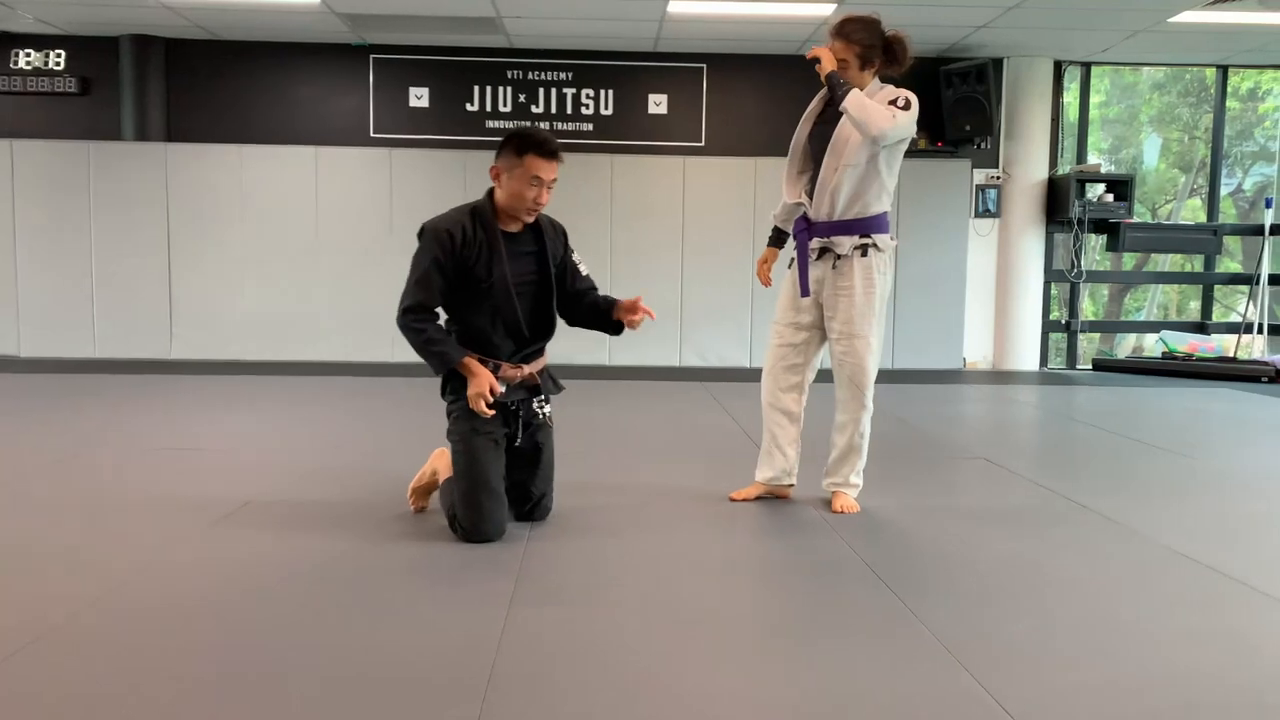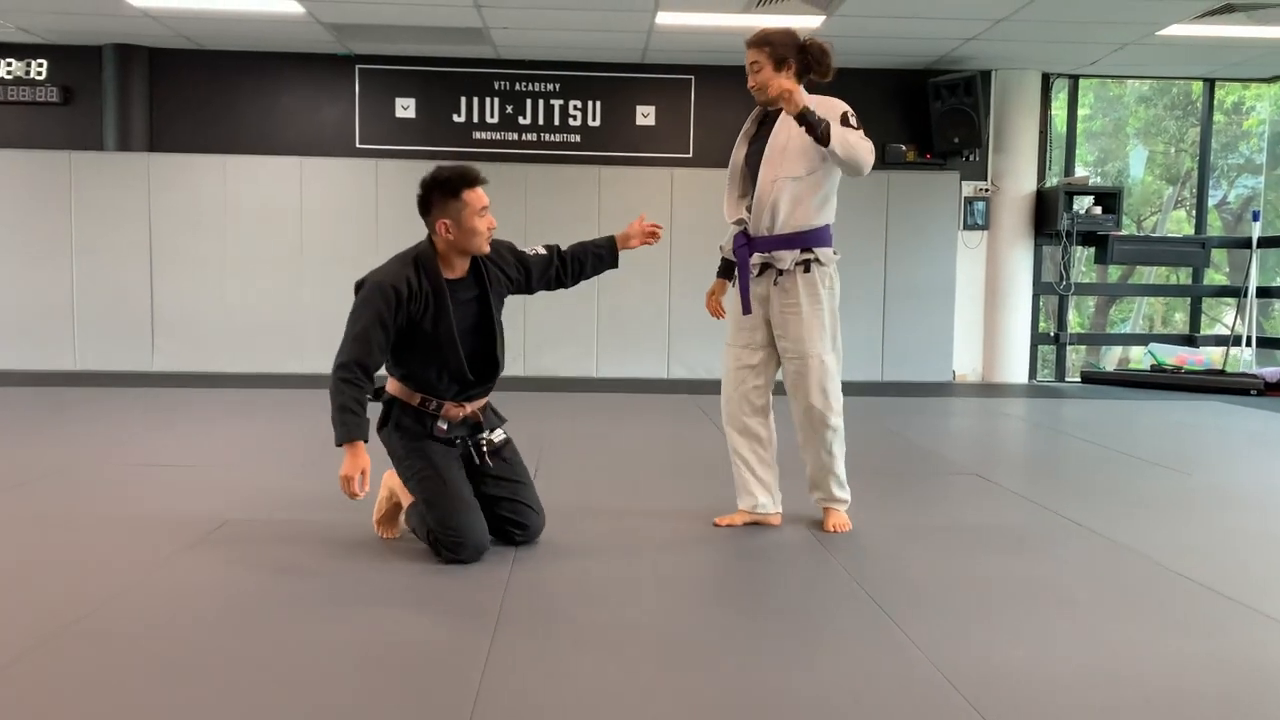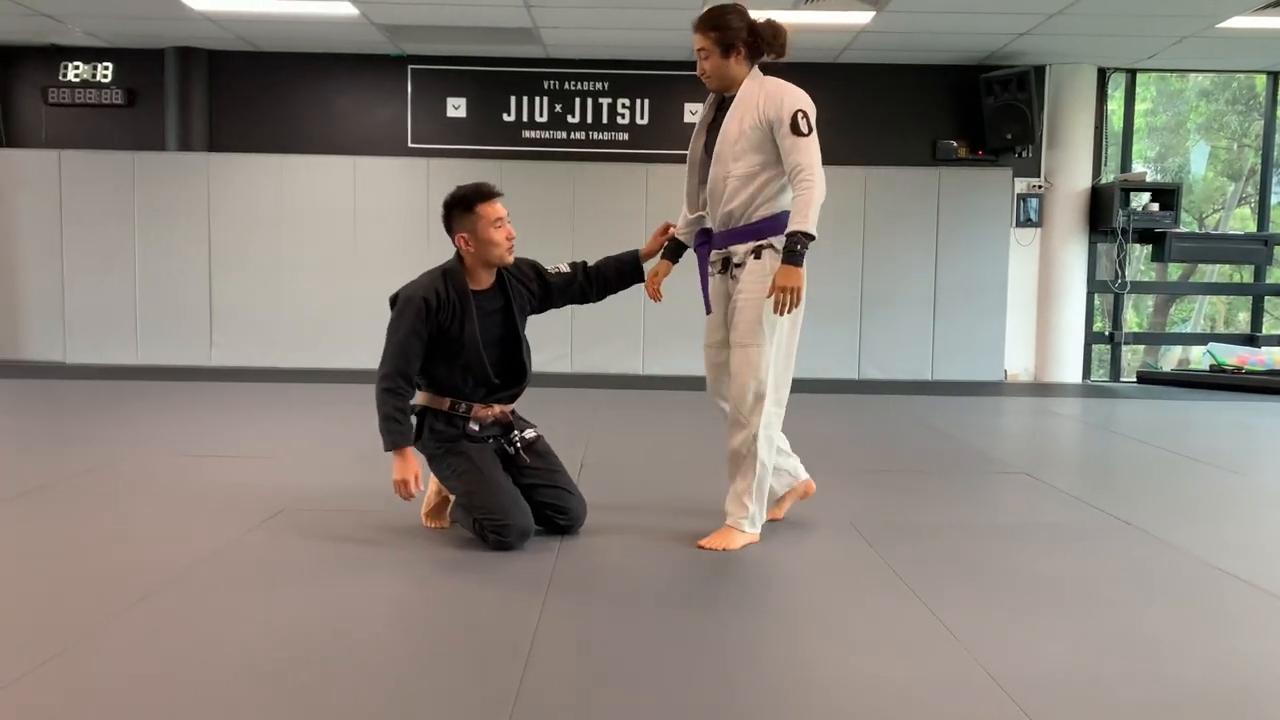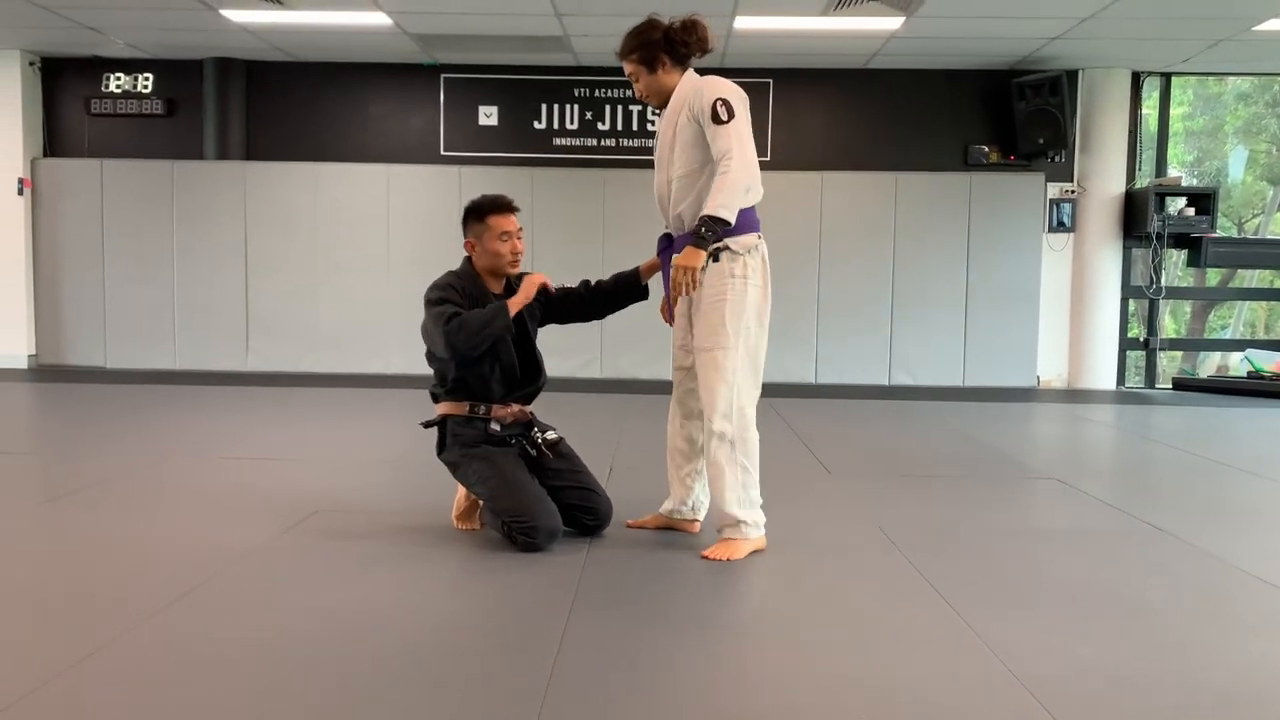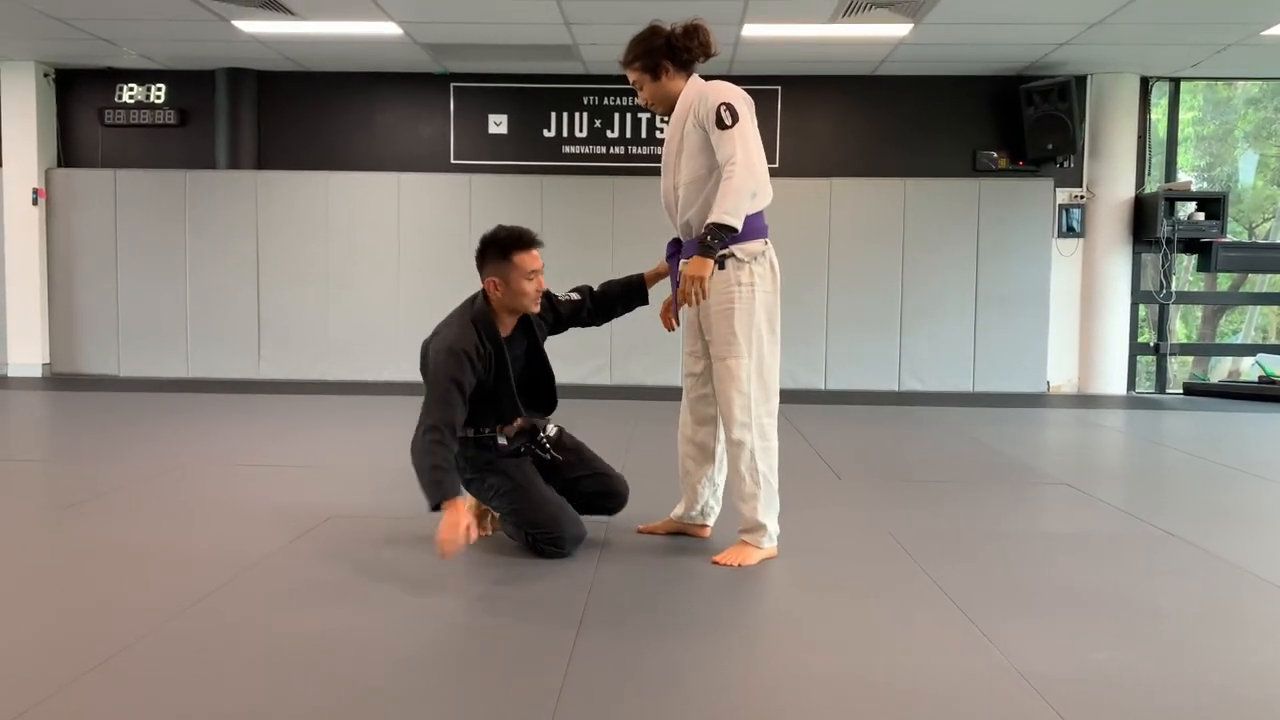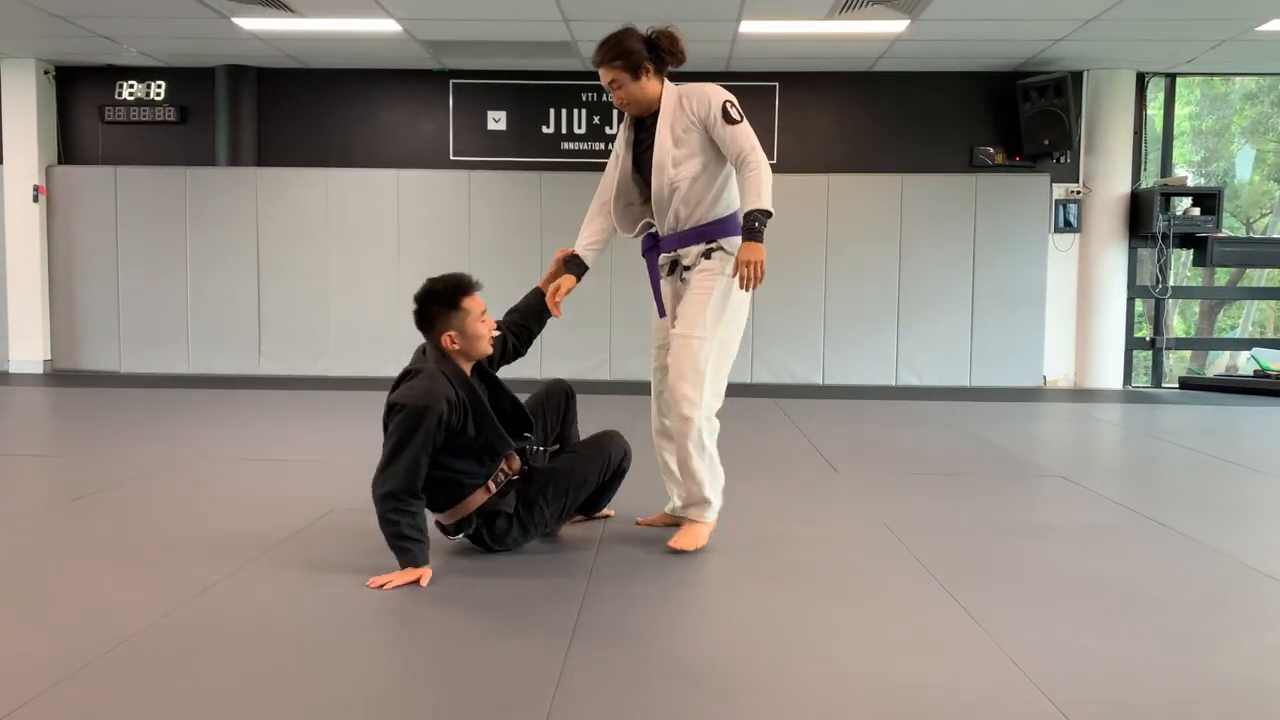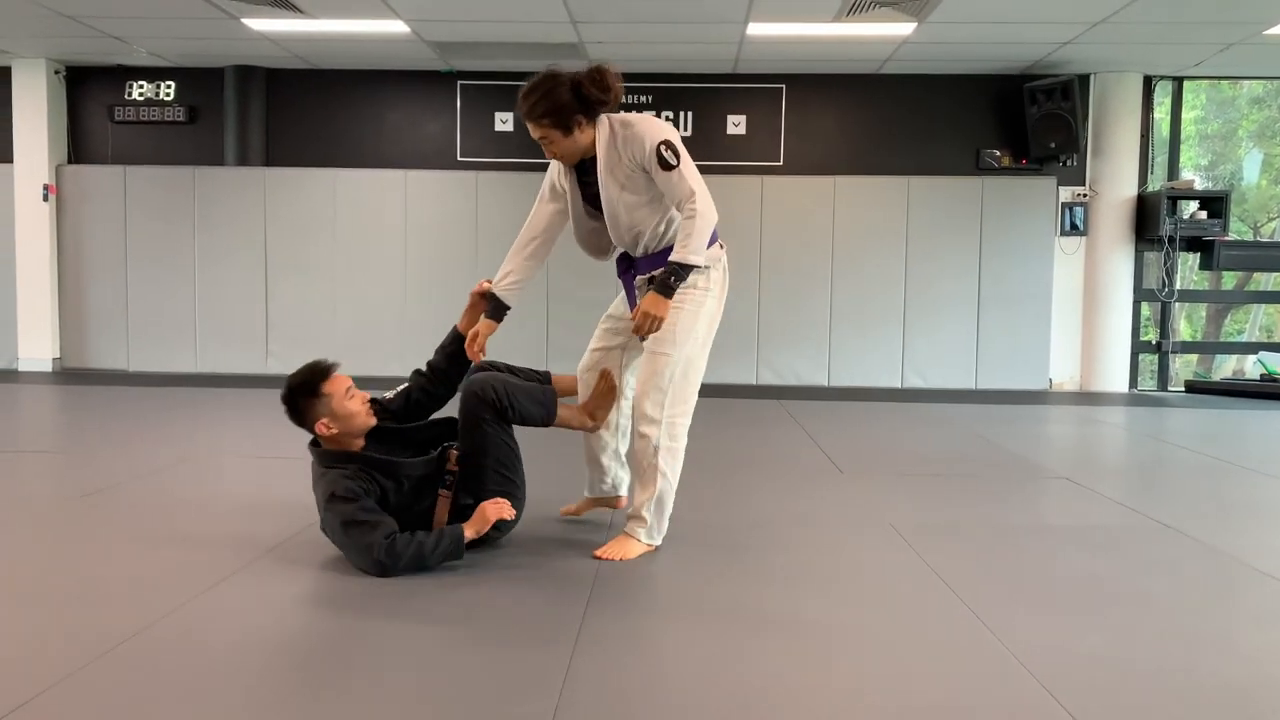
dt=0.7s
person 1, frame 1
left shoulder: (899, 103)
right shoulder: (823, 104)
left elbow: (878, 130)
left wrist: (835, 81)
right wrist: (774, 241)
left hip: (860, 252)
right hip: (813, 249)
left knee: (854, 371)
right knee: (784, 363)
left ankle: (843, 482)
right ankle: (775, 474)
person 1, frame 2
left shoulder: (828, 111)
right shoulder: (758, 125)
left elbow: (862, 160)
left wrist: (803, 111)
right wrist: (725, 272)
left hip: (803, 267)
right hip: (756, 269)
left knee: (815, 390)
right knee: (742, 391)
left ankle: (833, 498)
right ankle: (760, 502)
person 1, frame 3
left shoulder: (782, 98)
right shoulder: (717, 110)
left elbow: (809, 182)
left wrist: (793, 258)
right wrist: (668, 255)
left hip: (766, 256)
right hip: (724, 260)
left knee: (751, 392)
right knee: (726, 386)
left ankle: (743, 519)
right ankle: (789, 477)
person 1, frame 4
left shoulder: (713, 93)
right shoulder: (676, 113)
left elbow: (737, 171)
left wrist: (697, 243)
right wrist: (674, 275)
left hip: (731, 258)
right hip: (699, 263)
left knee: (725, 394)
right knee: (689, 392)
left ankle: (744, 526)
right ankle: (685, 507)
person 1, frame 5
left shoulder: (718, 97)
right shoulder: (685, 117)
left elbow: (743, 175)
left wrist: (704, 250)
right wrist: (679, 285)
left hip: (738, 262)
right hip: (709, 267)
left knee: (742, 401)
right knee: (700, 399)
left ankle: (760, 533)
right ankle: (696, 512)
person 1, frame 6
left shoulder: (705, 100)
right shoulder: (630, 132)
left elbow: (754, 164)
right elbow: (606, 207)
left wrist: (753, 233)
right wrist: (573, 269)
left hip: (716, 258)
right hip: (670, 265)
left knee: (690, 387)
right knee: (668, 391)
left ankle: (702, 505)
right ankle: (688, 502)
person 1, frame 7
left shoulder: (645, 135)
right shoulder: (565, 170)
left elbow: (700, 209)
right elbow: (532, 242)
left wrist: (665, 290)
right wrist: (492, 313)
left hip: (690, 271)
right hip: (639, 276)
left knee: (656, 401)
right knee: (597, 378)
left ankle: (645, 528)
right ankle: (607, 487)
person 2, frame 1
left shoulder: (551, 235)
right shoulder: (450, 234)
left elbow: (578, 302)
right elbow: (414, 316)
left wrist: (619, 310)
right wrist: (470, 369)
left hip: (532, 390)
right hip: (477, 389)
left knee: (533, 509)
right knee: (483, 528)
left ankle: (464, 467)
right ankle: (445, 471)
person 2, frame 2
left shoulder: (496, 261)
right shoulder: (392, 285)
left elbow: (558, 267)
right elbow: (352, 368)
left wrist: (622, 242)
right wrist: (354, 447)
left hip: (477, 420)
right hip: (418, 427)
left knee: (526, 527)
right knee: (466, 545)
left ankle: (439, 493)
right ankle: (404, 495)
person 2, frame 3
left shoulder: (520, 277)
right shoulder: (426, 297)
left elbow: (585, 281)
right elbow: (394, 379)
left wrist: (647, 253)
right wrist: (402, 453)
left hip: (505, 424)
right hip: (451, 431)
left knee: (568, 516)
right knee: (512, 530)
left ankle: (475, 487)
right ankle: (453, 497)
person 2, frame 4
left shoulder: (525, 285)
right shoulder: (446, 292)
left elbow: (588, 301)
right elbow: (453, 340)
left wrist: (652, 268)
right wrist: (515, 302)
left hip: (523, 427)
right hip: (472, 435)
left knee: (596, 515)
right knee: (540, 531)
left ankle: (501, 490)
right ankle: (480, 497)
person 2, frame 5
left shoulder: (533, 306)
right shoulder: (456, 345)
left elbow: (592, 304)
right elbow: (434, 434)
left wrist: (659, 274)
right wrist: (452, 506)
left hip: (528, 431)
right hip: (481, 451)
left knee: (613, 494)
right knee: (562, 537)
left ankle: (501, 498)
right ankle: (494, 502)
person 2, frame 6
left shoulder: (459, 360)
right shoulder: (426, 401)
left elbow: (512, 336)
right elbow: (392, 491)
left wrist: (551, 279)
right wrist: (414, 562)
left hip: (502, 474)
right hip: (498, 521)
left knee: (558, 393)
right knee: (612, 447)
left ankle: (573, 502)
right ankle: (568, 509)
person 2, frame 7
left shoulder: (367, 420)
right shoulder: (339, 490)
left elbow: (431, 386)
right elbow: (384, 556)
left wrist: (472, 315)
right wrist: (468, 530)
right hip: (476, 508)
left knee: (485, 374)
right knee: (484, 391)
left ankle: (587, 386)
right ankle: (585, 416)
